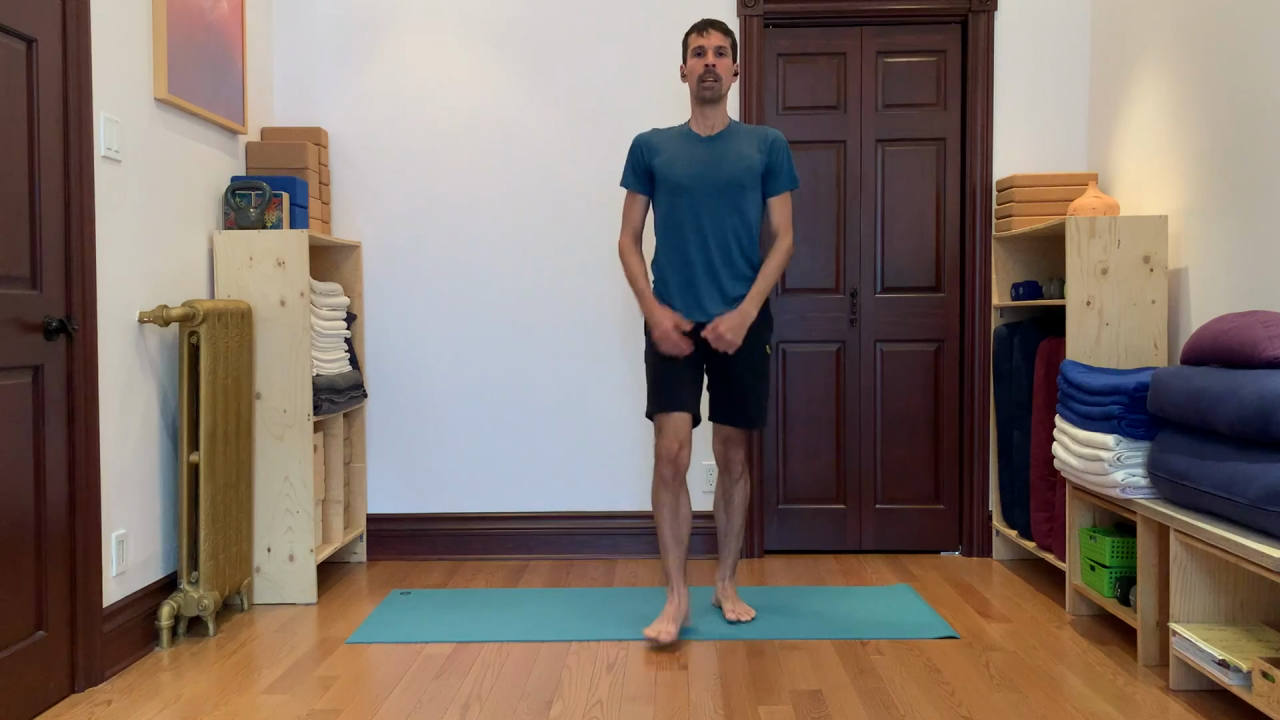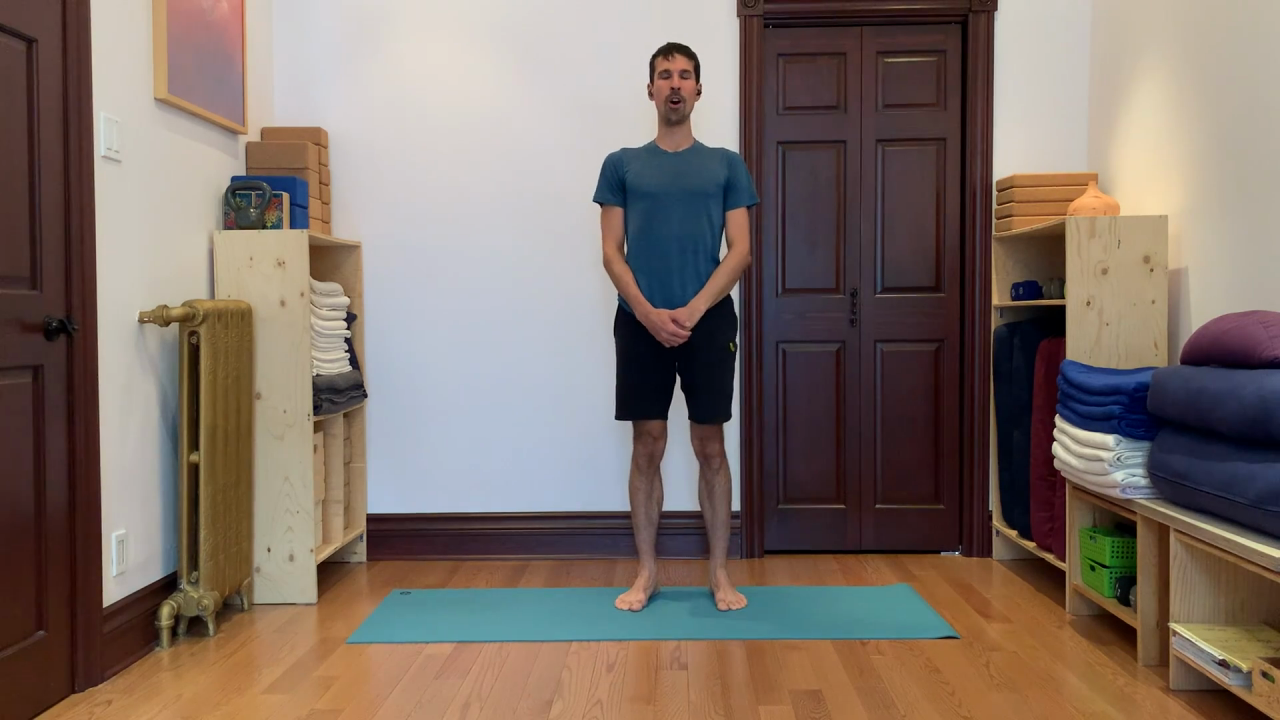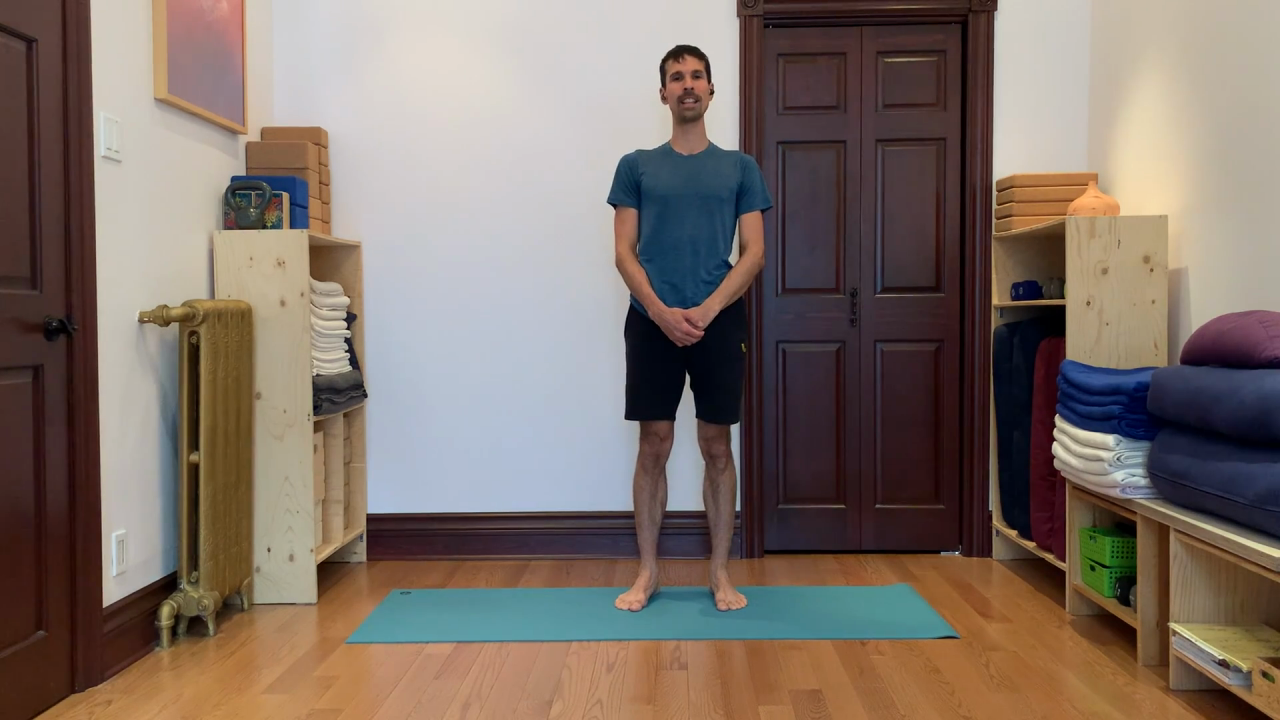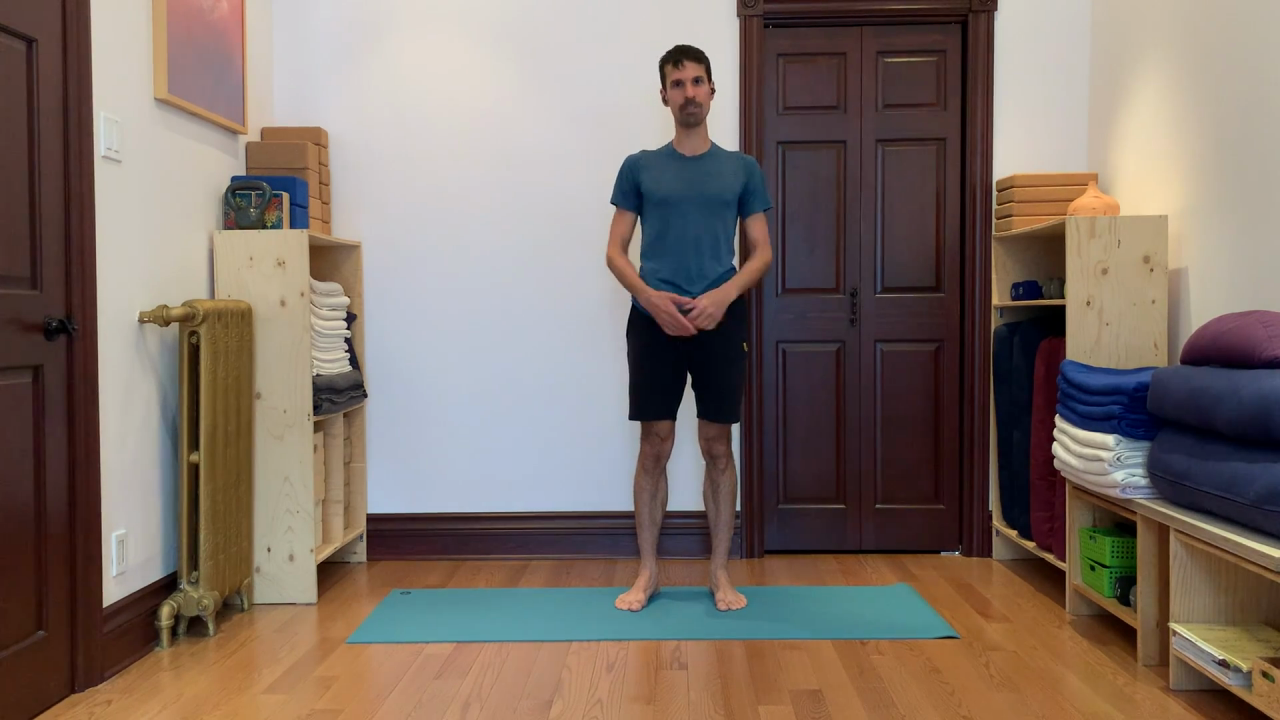
dt=1s
person 1, frame 1
left shoulder: (767, 145)
right shoulder: (651, 146)
left elbow: (783, 238)
right elbow: (629, 238)
left wrist: (743, 313)
right wrist: (651, 310)
left hip: (741, 323)
right hip: (672, 323)
left knee: (734, 456)
right knee: (671, 451)
left ankle: (725, 581)
right ankle: (676, 598)
person 1, frame 2
left shoulder: (725, 164)
right shoulder: (621, 164)
left elbow: (740, 251)
right elbow: (612, 252)
left wrist: (693, 310)
right wrist: (648, 313)
left hip: (709, 320)
right hip: (640, 323)
left knee: (710, 448)
right knee: (647, 448)
left ankle: (719, 571)
right ankle: (646, 571)
person 1, frame 3
left shoulder: (740, 168)
right shoulder: (636, 166)
left elbow: (753, 253)
right elbow: (625, 253)
left wrist: (706, 310)
right wrist: (662, 312)
left hip: (719, 322)
right hip: (651, 322)
left knee: (717, 447)
right knee: (653, 446)
left ankle: (720, 571)
right ankle: (648, 570)
person 1, frame 4
left shoulder: (742, 169)
right shoulder: (639, 167)
left elbow: (762, 251)
right elbow: (616, 252)
left wrist: (724, 296)
right wrist: (650, 299)
left hip: (721, 322)
right hip: (654, 322)
left knee: (718, 447)
right knee: (654, 446)
left ankle: (720, 571)
right ankle: (648, 570)
